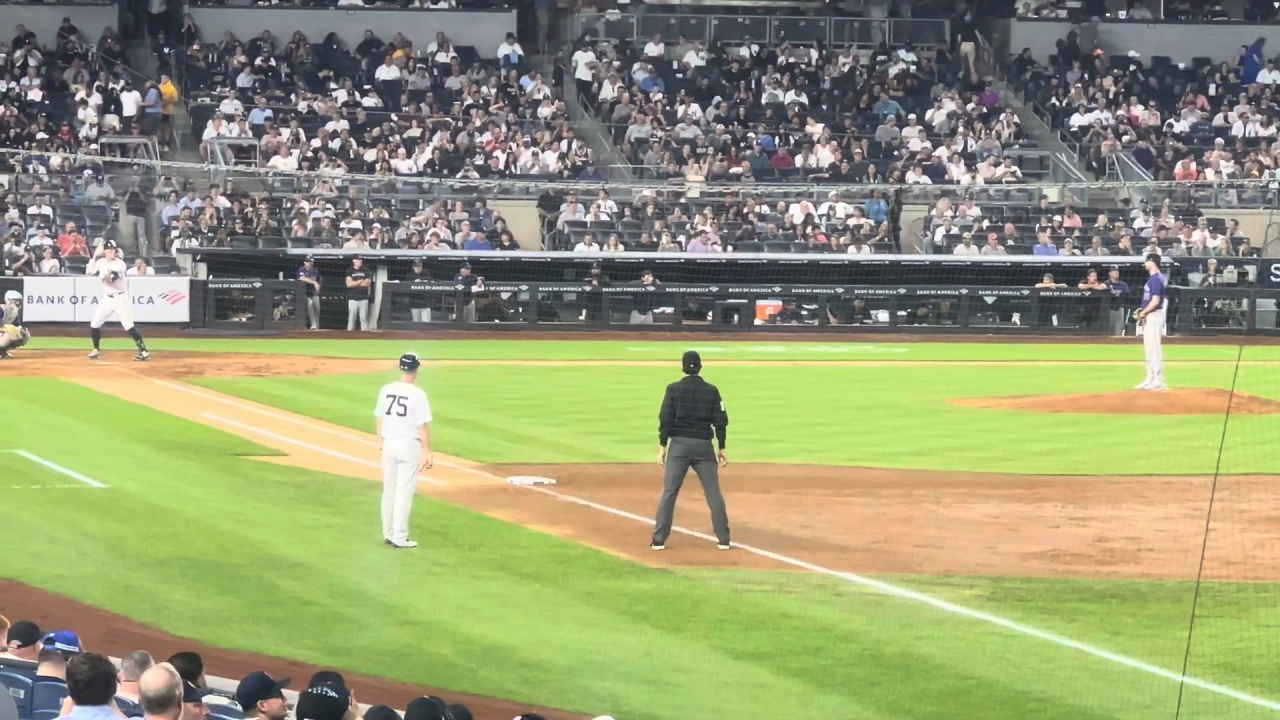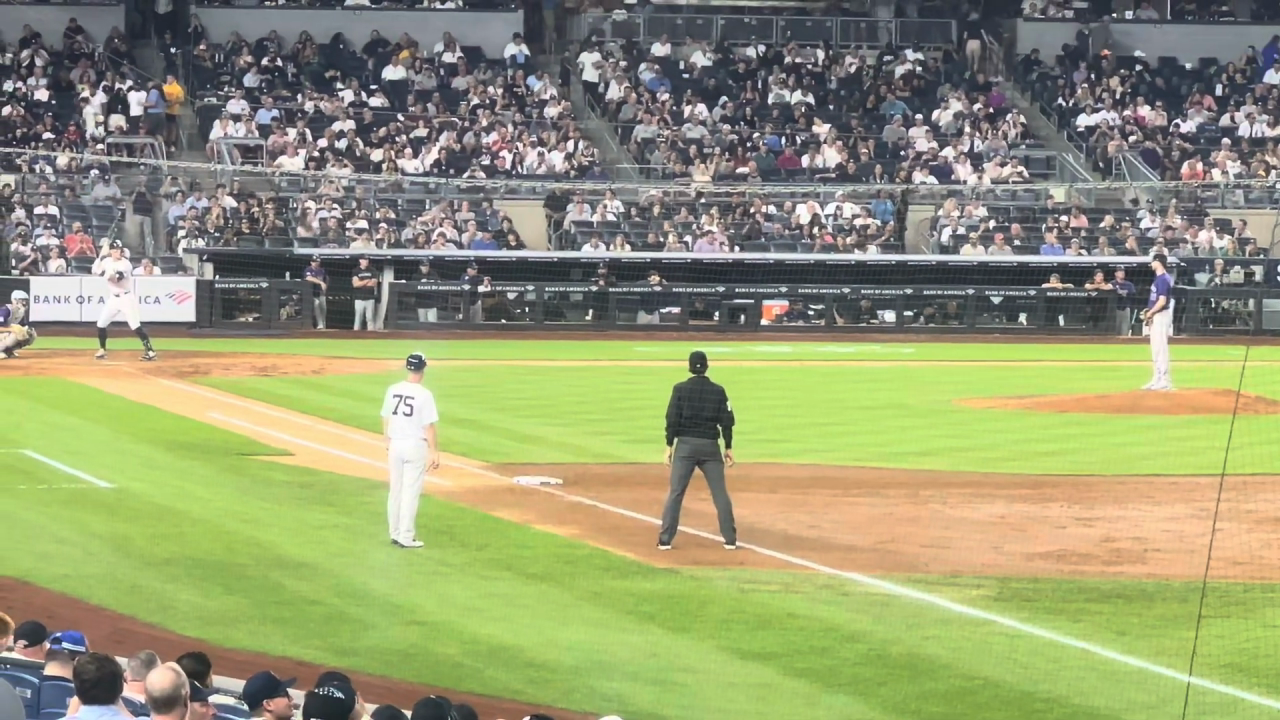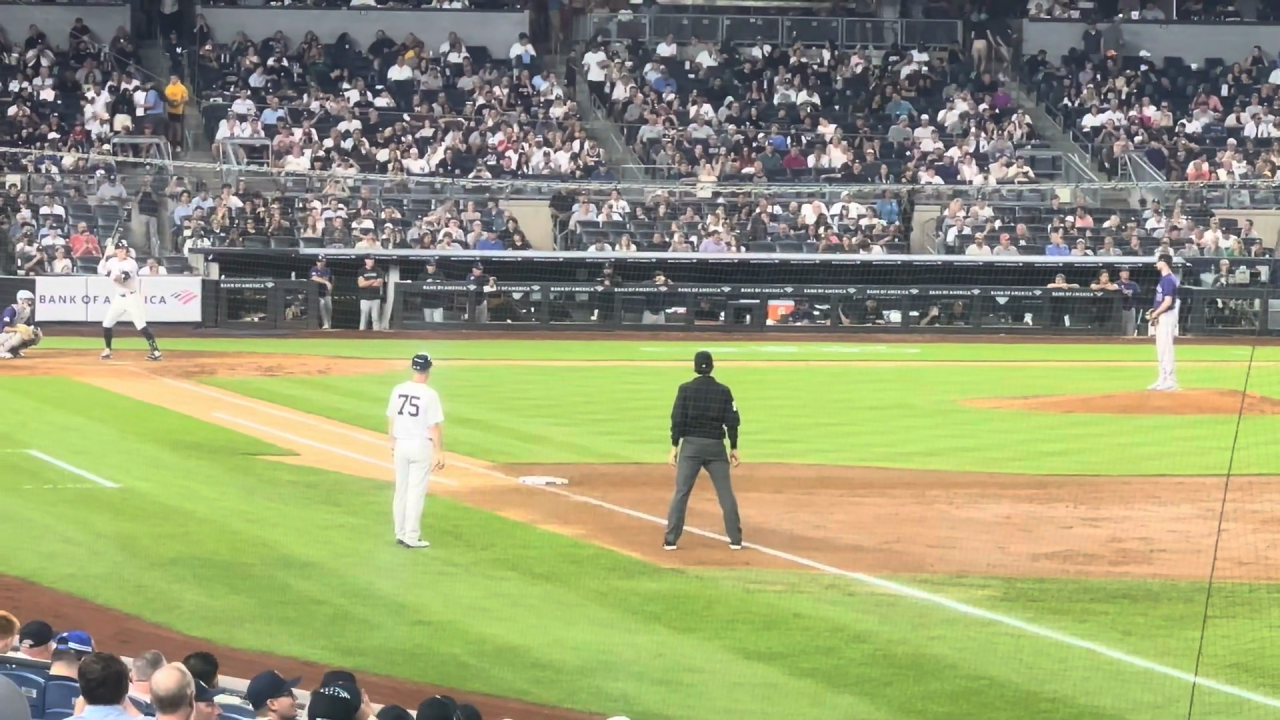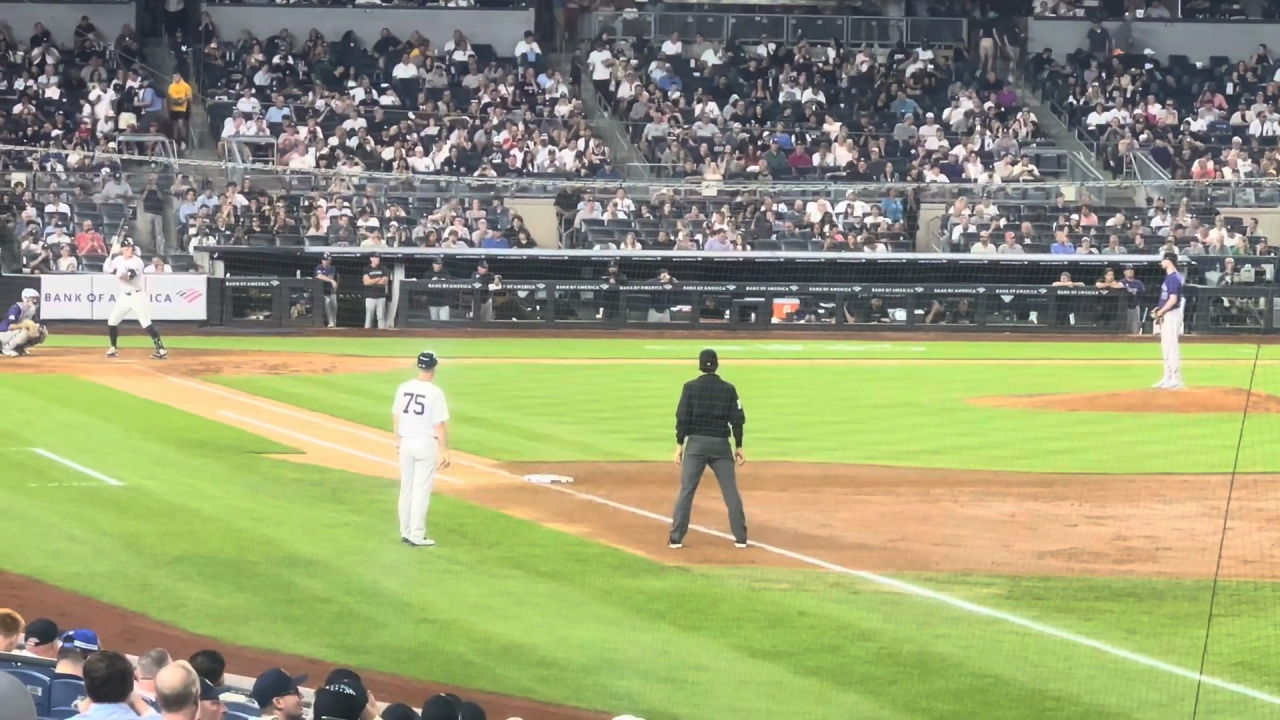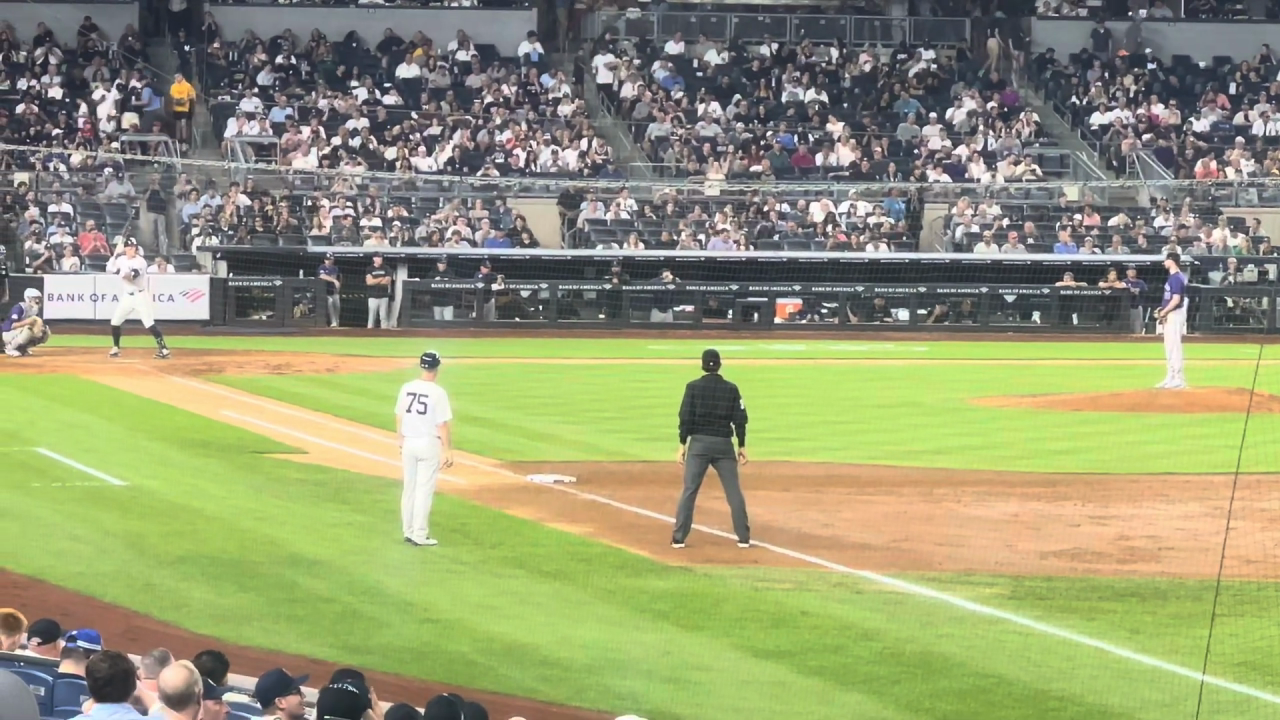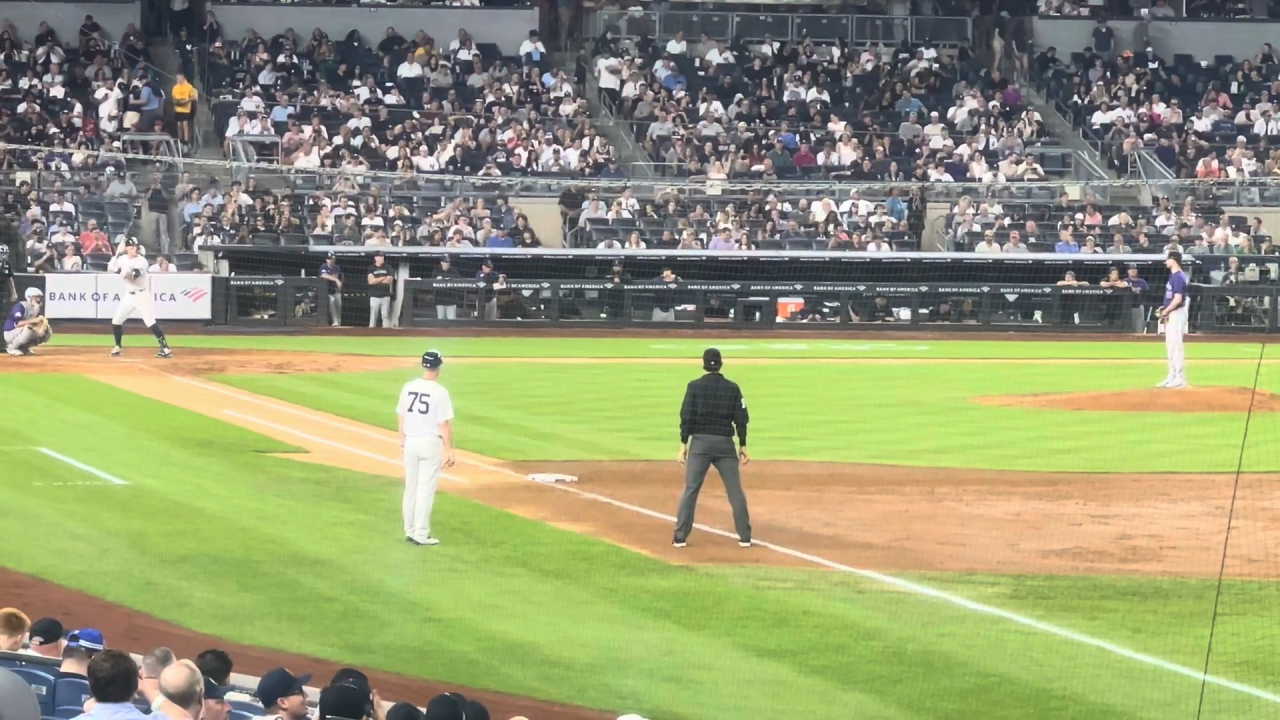
dt=0.2s
person 1, frame 1
left shoulder: (674, 389)
right shoulder: (711, 391)
left elbow: (665, 420)
right elbow: (720, 422)
left wrist: (663, 447)
right wrist: (722, 448)
left hip: (679, 445)
right hip: (704, 446)
left knee: (669, 492)
right knee: (714, 494)
left ankle: (659, 540)
right ankle: (723, 540)
person 1, frame 2
left shoulder: (680, 389)
right shoulder: (718, 391)
left elbow: (672, 420)
right elbow: (727, 422)
left wrist: (669, 447)
right wrist: (728, 448)
left hip: (685, 445)
right hip: (710, 446)
left knee: (675, 493)
right knee: (720, 494)
left ankle: (665, 540)
right ankle: (730, 540)
person 1, frame 3
left shoulder: (686, 389)
right shoulder: (723, 391)
left elbow: (677, 420)
right elbow: (732, 422)
left wrist: (674, 447)
right wrist: (733, 448)
left hip: (691, 445)
right hip: (715, 446)
left knee: (681, 493)
right knee: (726, 494)
left ankle: (671, 540)
right ankle: (735, 540)
person 1, frame 4
left shoulder: (690, 387)
right shoulder: (728, 389)
left elbow: (682, 418)
right elbow: (737, 420)
left wrist: (679, 445)
right wrist: (738, 446)
left hip: (696, 443)
right hip: (720, 444)
left knee: (686, 491)
right knee: (731, 492)
left ankle: (675, 539)
right ankle: (741, 538)
person 1, frame 5
left shoulder: (693, 387)
right shoulder: (731, 389)
left elbow: (685, 418)
right elbow: (740, 420)
left wrist: (682, 445)
right wrist: (741, 446)
left hip: (698, 443)
right hip: (723, 444)
left knee: (689, 491)
right knee: (734, 492)
left ankle: (679, 538)
right ankle: (743, 538)
person 1, frame 6
left shoulder: (695, 386)
right shoulder: (732, 388)
left elbow: (686, 417)
right elbow: (741, 419)
left wrist: (684, 444)
right wrist: (742, 445)
left hip: (700, 442)
right hip: (725, 443)
left knee: (691, 489)
right knee: (735, 491)
left ankle: (680, 537)
right ankle: (745, 537)
person 2, frame 1
left shoulder: (386, 390)
right shoulder: (418, 394)
left elbow: (379, 420)
right elbow: (422, 426)
left wrist: (381, 443)
right wrist: (427, 452)
left hip: (389, 445)
right hip: (409, 446)
left knee: (389, 491)
right knee: (404, 492)
left ankle: (388, 534)
right ankle: (400, 538)
person 2, frame 2
left shoulder: (392, 390)
right shoulder: (424, 394)
left elbow: (385, 420)
right elbow: (429, 427)
left wrist: (388, 443)
right wrist: (434, 452)
left hip: (396, 445)
right hip: (416, 446)
left knee: (395, 491)
right knee: (411, 492)
left ankle: (395, 534)
right ankle: (406, 538)
person 2, frame 3
left shoulder: (398, 390)
right shoulder: (430, 394)
left elbow: (391, 420)
right elbow: (434, 427)
left wrist: (393, 443)
right wrist: (439, 452)
left hip: (401, 445)
right hip: (421, 446)
left knee: (401, 490)
right knee: (416, 492)
left ankle: (400, 534)
right ankle: (412, 537)
person 2, frame 4
left shoulder: (403, 388)
right shoulder: (435, 393)
left elbow: (396, 418)
right elbow: (439, 425)
left wrist: (398, 441)
right wrist: (444, 451)
left hip: (406, 443)
right hip: (426, 445)
left knee: (406, 489)
right knee: (421, 491)
left ankle: (405, 532)
right ankle: (417, 536)
person 2, frame 5
left shoulder: (406, 388)
right shoulder: (438, 392)
left elbow: (399, 418)
right elbow: (442, 425)
left wrist: (401, 441)
right wrist: (447, 451)
left hip: (409, 443)
right hip: (429, 444)
left knee: (409, 489)
right knee: (424, 490)
left ankle: (408, 532)
right ankle: (419, 536)
person 2, frame 6
left shoulder: (408, 387)
right shoulder: (440, 392)
left elbow: (401, 417)
right elbow: (444, 424)
left wrist: (403, 440)
right wrist: (449, 450)
left hip: (411, 442)
right hip: (431, 443)
left knee: (410, 488)
right knee: (426, 490)
left ankle: (409, 531)
right ankle: (421, 535)
